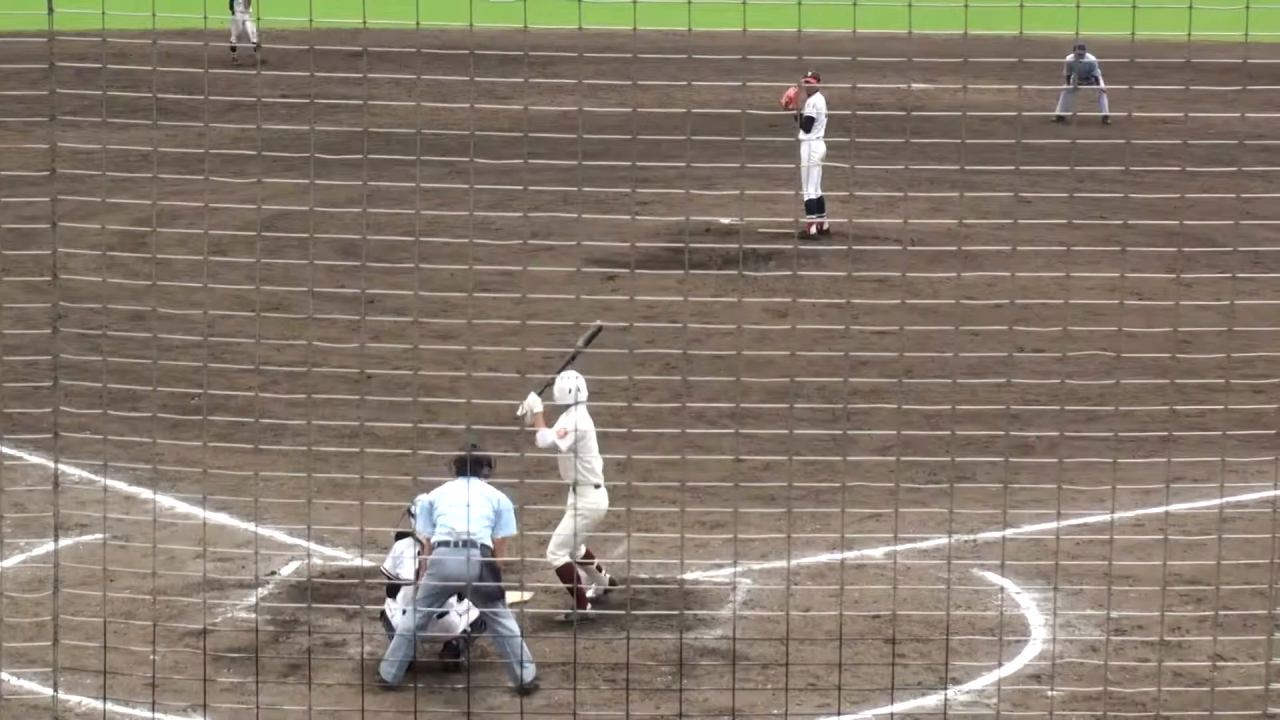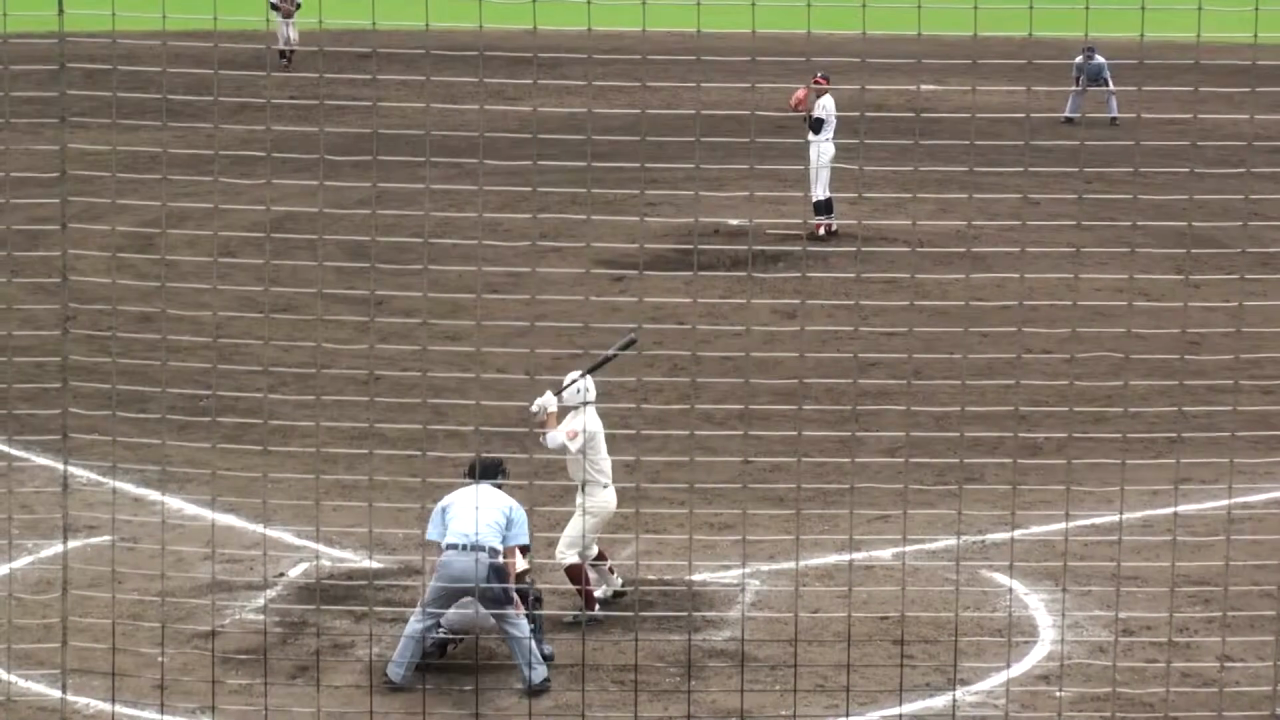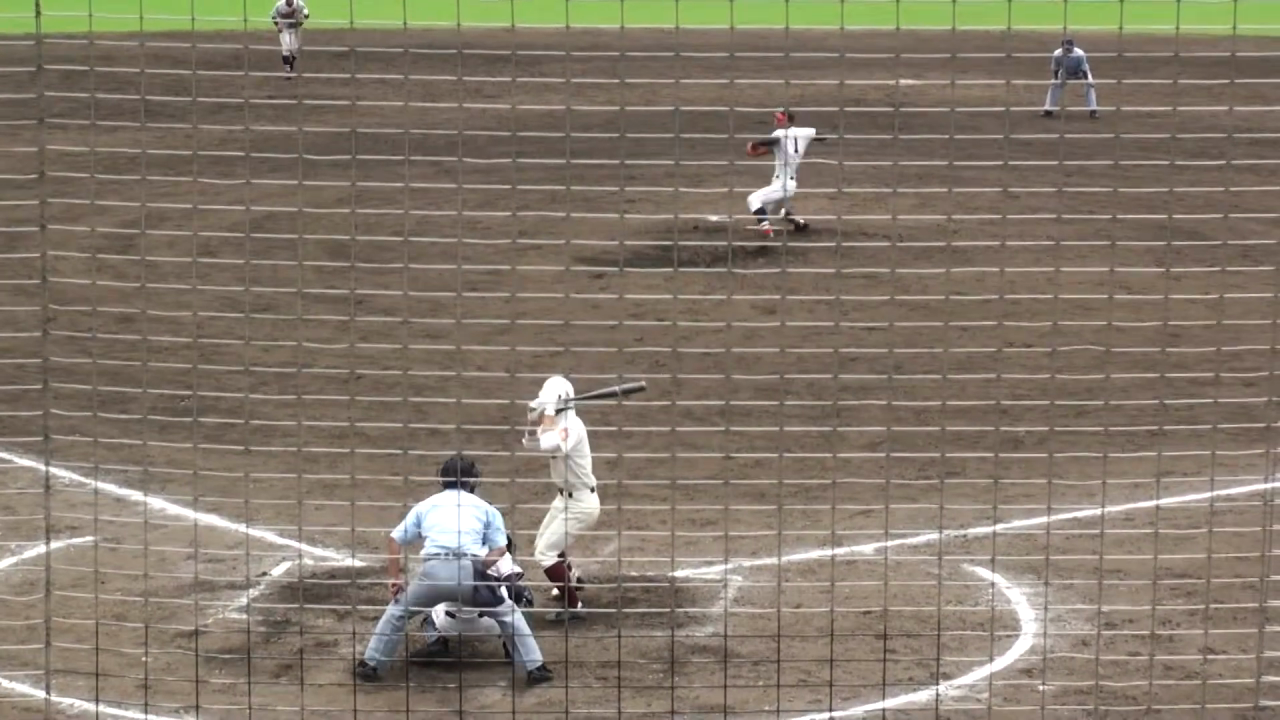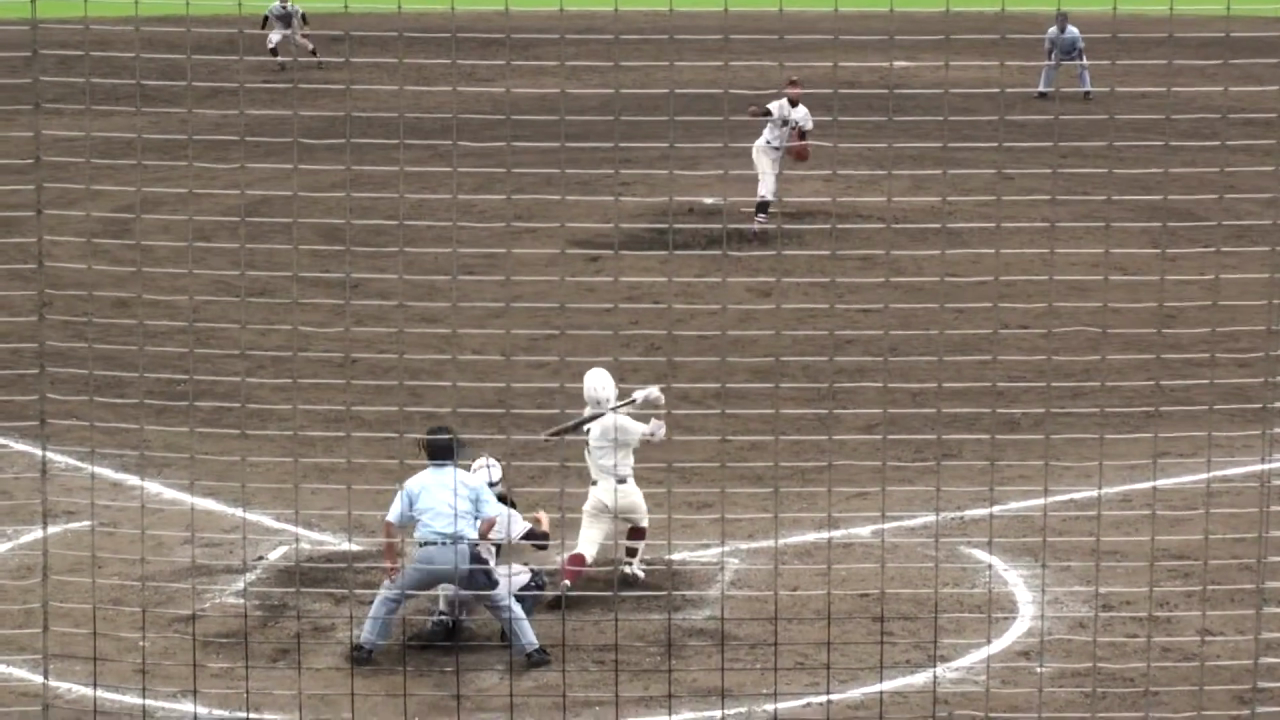
dt=1s
person 1, frame 1
left shoulder: (575, 419)
right shoulder: (574, 416)
left elbow: (545, 442)
right elbow: (548, 440)
left wrist: (537, 411)
right wrist: (531, 418)
left hip: (587, 498)
right hip: (588, 495)
left knee: (557, 553)
right knee: (572, 546)
left ankle: (582, 608)
right ankle: (603, 582)
person 1, frame 2
left shoulder: (585, 421)
right shoulder: (579, 416)
left elbow: (554, 443)
right elbow: (553, 438)
left wrist: (551, 411)
right wrist: (544, 415)
left hip: (595, 498)
right hip: (595, 494)
left knee: (566, 552)
right knee: (585, 546)
left ankle: (590, 609)
right ankle: (614, 586)
person 1, frame 3
left shoulder: (571, 425)
right shoulder: (557, 420)
left elbow: (548, 445)
right elbow: (531, 443)
left wrist: (548, 413)
right wrist: (534, 419)
left hip: (580, 503)
right hip: (566, 498)
left knee: (544, 553)
right knee: (545, 542)
left ankle: (574, 607)
right ankle: (571, 580)
person 1, frame 4
left shoulder: (590, 415)
right shoulder: (617, 421)
right elbow: (655, 435)
left wrist: (645, 396)
right wrist: (657, 403)
left hip: (598, 492)
right hip: (624, 489)
left knee: (585, 549)
right knee: (639, 521)
left ankle: (565, 584)
right ankle: (630, 568)
person 2, frame 1
left shoulder: (435, 494)
right shoulder: (497, 496)
left elbow: (427, 542)
right elbow: (499, 546)
left wrist: (425, 576)
right wrist: (495, 579)
left hip: (442, 558)
right hip: (477, 560)
left knee: (417, 616)
right knee: (500, 618)
left ankle: (389, 675)
right ankle: (526, 677)
person 2, frame 2
left shoulder: (450, 498)
right shoulder: (510, 503)
left elbow: (436, 545)
right elbow: (510, 553)
left wrist: (436, 581)
right wrist: (509, 590)
left hip: (450, 562)
right hip: (486, 564)
left knee: (423, 618)
right knee: (513, 619)
left ankle: (396, 676)
right ankle: (537, 679)
person 2, frame 3
left shoulder: (425, 505)
right shoulder: (483, 507)
left elbow: (395, 540)
right elbow: (500, 549)
left wrist: (396, 577)
left hip: (433, 571)
right hip: (469, 571)
left knee: (398, 611)
right knee: (507, 613)
left ankle: (370, 665)
right ankle: (535, 668)
person 2, frame 4
left shoulder: (413, 482)
right shoulder: (472, 480)
left elbow: (390, 523)
right elbow: (490, 520)
left wrist: (392, 561)
left hip: (427, 556)
right hip: (464, 555)
left knee: (390, 593)
right knee: (501, 600)
left ankle: (364, 648)
right ankle: (533, 651)
